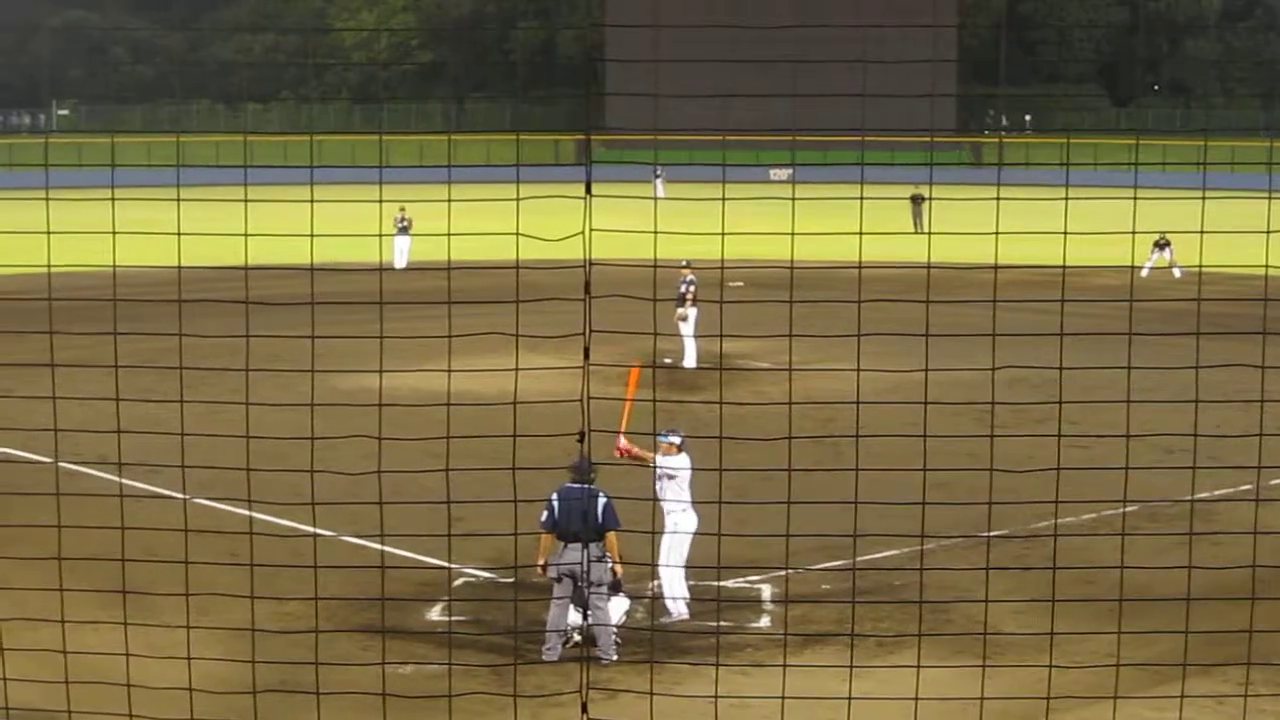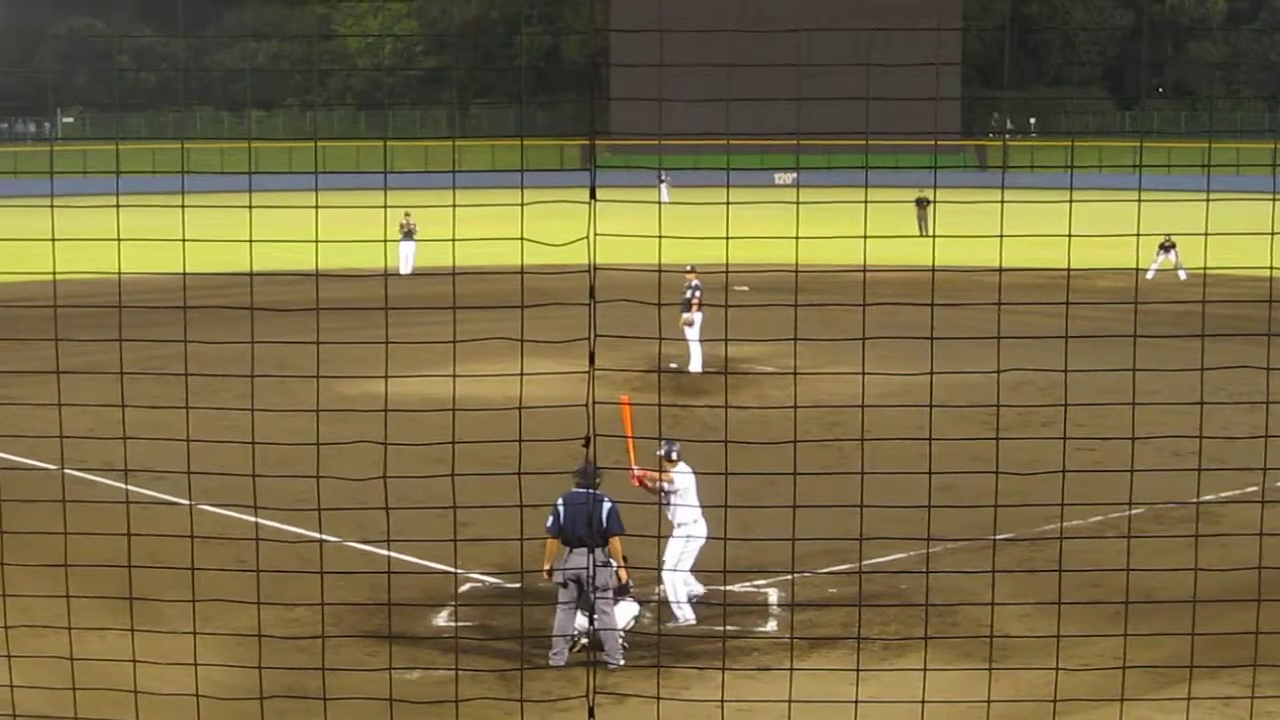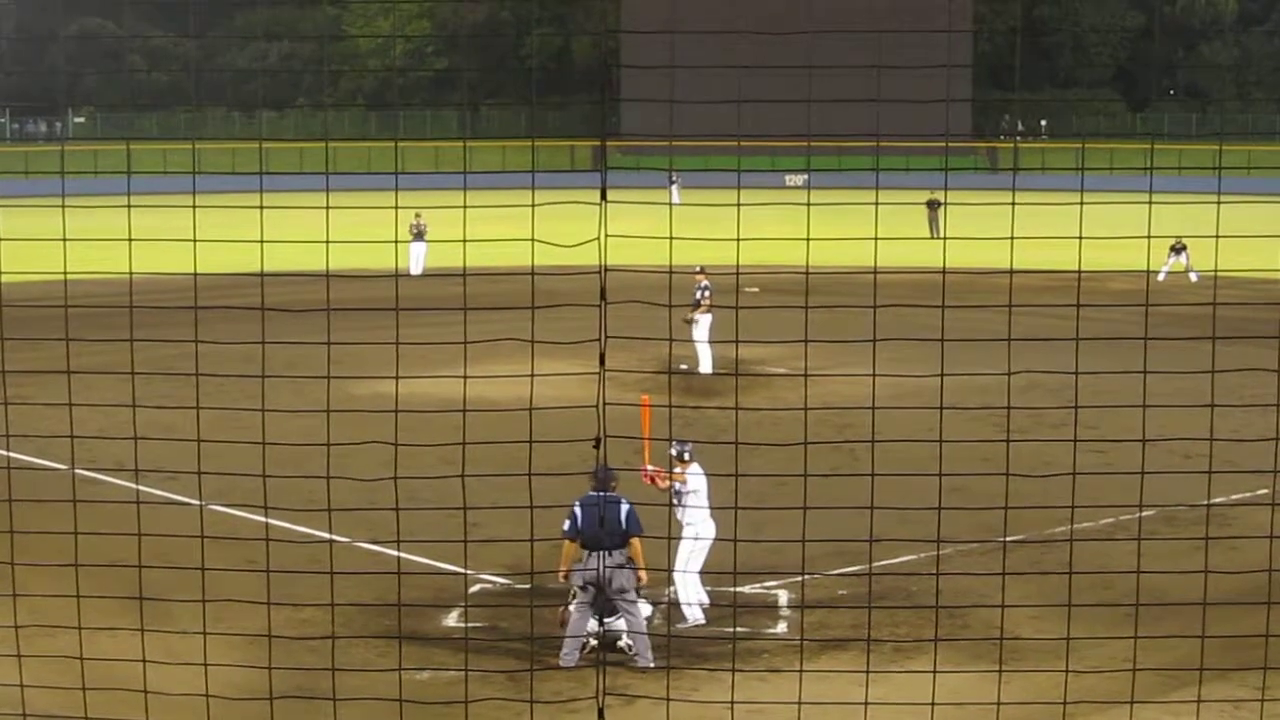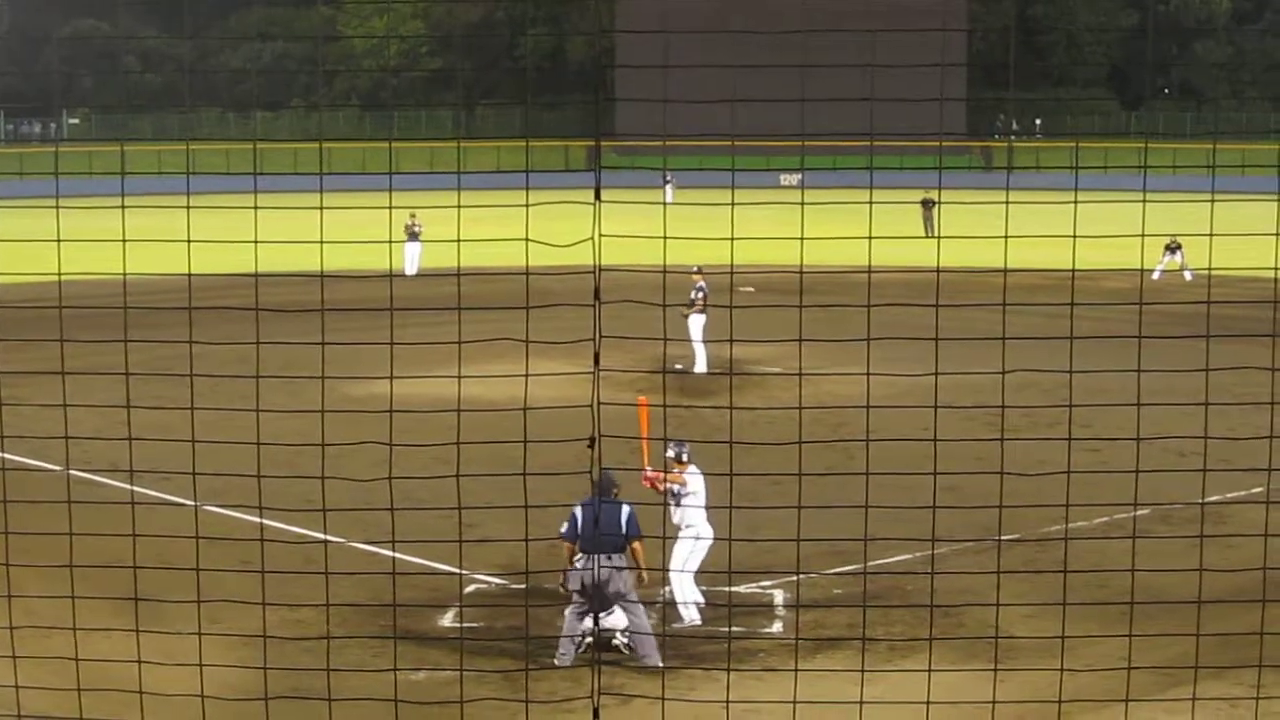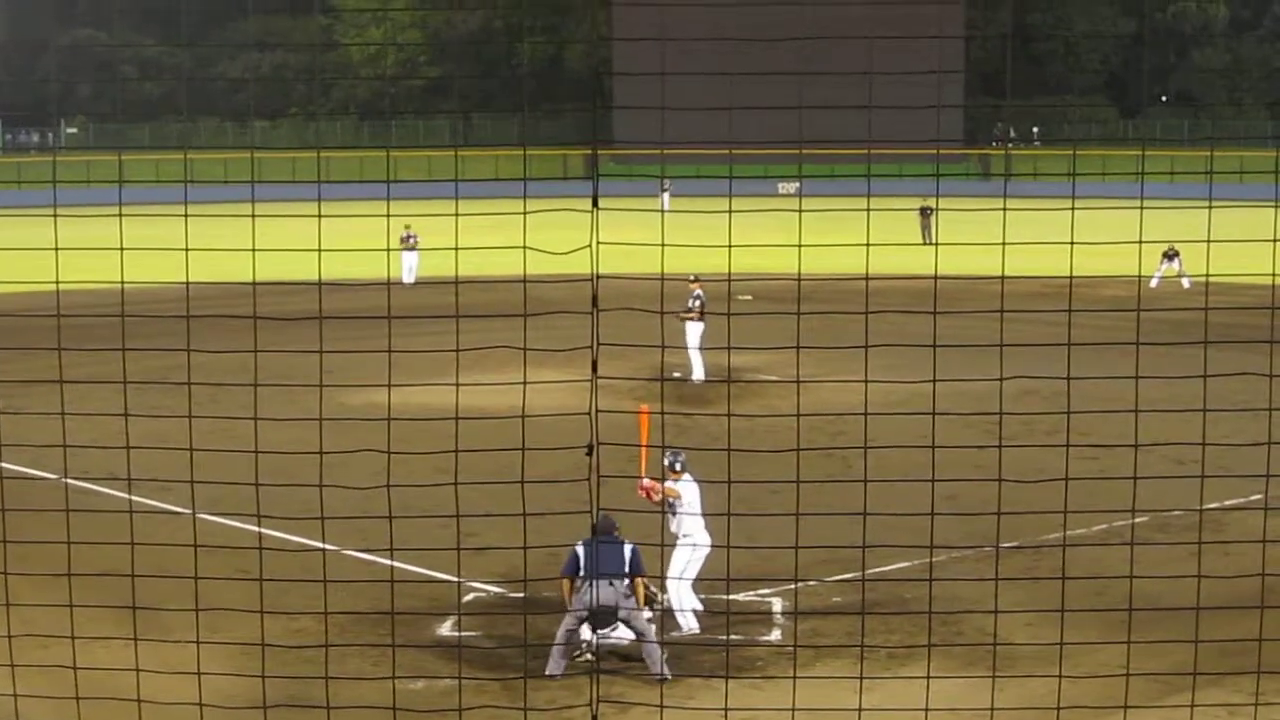
dt=1s
person 1, frame 1
left shoulder: (557, 496)
right shoulder: (601, 498)
left elbow: (547, 532)
right elbow: (610, 533)
left wrist: (542, 558)
right wrist: (616, 561)
left hip: (565, 555)
right hip: (593, 556)
left knee: (559, 603)
right knee: (599, 605)
left ankle: (551, 652)
right ankle: (607, 653)
person 1, frame 2
left shoulder: (563, 501)
right shoulder: (605, 503)
left elbow: (553, 537)
right elbow: (614, 539)
left wrist: (548, 564)
right wrist: (620, 566)
left hip: (570, 560)
right hip: (597, 561)
left knee: (565, 609)
right knee: (605, 610)
left ankle: (558, 656)
right ankle: (614, 658)
person 1, frame 3
left shoulder: (580, 505)
right shoulder: (623, 505)
left elbow: (570, 540)
right elbow: (634, 540)
left wrist: (564, 567)
right wrist: (641, 568)
left hip: (589, 563)
right hip: (617, 563)
left knee: (580, 611)
right knee: (631, 611)
left ankle: (568, 657)
right ankle: (644, 658)
person 1, frame 4
left shoulder: (580, 509)
right shoulder: (624, 509)
left elbow: (568, 543)
right elbow: (635, 544)
left wrist: (570, 566)
right wrist: (642, 569)
left hip: (587, 567)
right hip: (616, 567)
left knee: (575, 613)
right knee: (635, 612)
left ankle: (564, 658)
right ankle: (651, 658)
person 1, frame 5
left shoulder: (581, 546)
right shoulder: (628, 546)
left elbow: (567, 579)
right elbow: (638, 580)
left wrist: (570, 607)
right wrist: (640, 609)
left hip: (588, 593)
right hip: (618, 593)
left knee: (567, 628)
right knee: (644, 629)
left ankle: (554, 669)
right ankle: (660, 671)
person 2, frame 1
left shoulder: (680, 462)
right shoulder: (670, 458)
left elbow: (653, 459)
right elbow: (648, 459)
left wrist: (630, 447)
right wrist: (627, 452)
left hip: (679, 519)
right hip: (678, 517)
left knee: (667, 565)
right knee: (675, 562)
left ankle: (678, 610)
right ankle: (681, 599)
person 2, frame 2
left shoulder: (683, 472)
right shoulder: (669, 472)
left elbow: (665, 478)
right elbow: (657, 489)
left wrist: (643, 473)
right wrist: (642, 481)
left hip: (691, 529)
right hip: (683, 528)
left knee: (670, 572)
right knee: (671, 562)
left ankle: (685, 616)
right ankle: (693, 590)
person 2, frame 3
left shoulder: (695, 473)
right shoulder: (680, 471)
left elbow: (679, 479)
right elbow: (665, 485)
left wrist: (657, 472)
right wrist: (653, 477)
left hip: (698, 529)
right hip: (694, 528)
left knee: (682, 572)
right knee: (689, 569)
left ankle: (695, 616)
right ankle: (700, 599)
person 2, frame 4
left shoulder: (695, 475)
right shoulder: (676, 474)
left elbow: (680, 481)
right elbow: (664, 490)
left wrist: (657, 475)
right wrist: (653, 482)
left hip: (697, 532)
right hip: (687, 531)
left knee: (678, 573)
right knee: (679, 571)
left ankle: (691, 617)
right ankle: (696, 599)
person 2, frame 5
left shoulder: (689, 485)
right shoulder: (672, 483)
left elbow: (675, 494)
right elbow: (661, 501)
left wrist: (653, 485)
right wrist: (649, 492)
left hip: (694, 541)
right hip: (686, 540)
left knee: (675, 582)
right knee: (677, 579)
left ankle: (689, 625)
right ankle: (693, 606)
